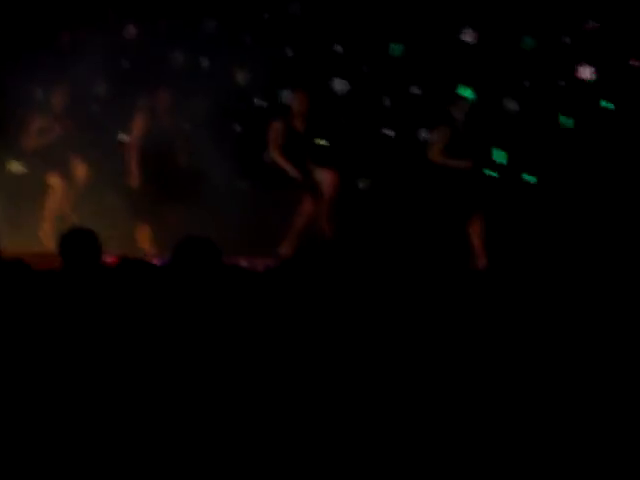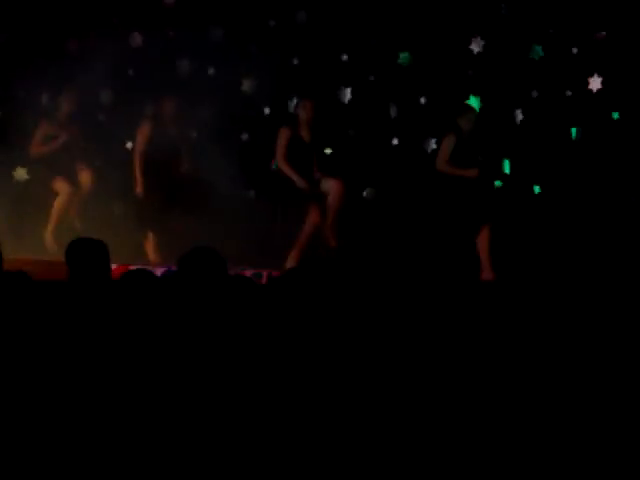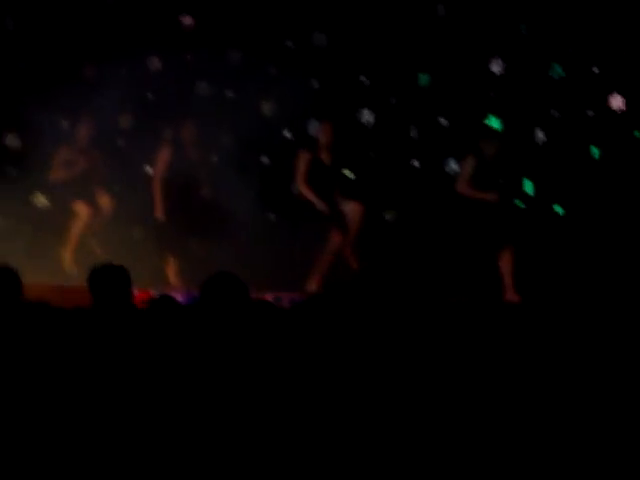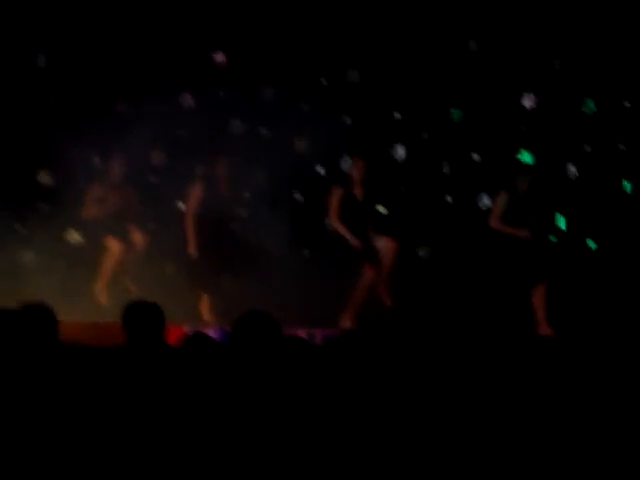
dt=0.2s
person 1, frame 1
left shoulder: (306, 125)
right shoulder: (281, 123)
right elbow: (273, 151)
left wrist: (311, 166)
right wrist: (291, 169)
left hip: (303, 170)
right hip: (284, 170)
person 1, frame 2
left shoulder: (313, 134)
right shoulder: (287, 131)
right elbow: (279, 160)
left wrist: (317, 176)
right wrist: (298, 179)
left hip: (309, 180)
right hip: (290, 179)
left ankle: (295, 256)
person 1, frame 3
left shoulder: (333, 157)
right shoulder: (307, 154)
right elbow: (300, 183)
left wrist: (338, 199)
right wrist: (318, 202)
left hip: (330, 202)
right hip: (310, 202)
left knee: (338, 235)
left ankle: (315, 281)
person 1, frame 4
left shoulder: (366, 193)
right shoulder: (340, 190)
left elbow: (368, 222)
right elbow: (333, 219)
left wrist: (371, 235)
right wrist: (351, 238)
left hip: (363, 238)
right hip: (344, 238)
left knee: (371, 270)
left ankle: (348, 318)
person 2, frame 1
left shoulder: (465, 131)
right shoulder: (446, 130)
right elbow: (433, 155)
left wrist: (473, 163)
right wrist: (459, 163)
left hip: (464, 180)
right hip: (449, 181)
left knee: (475, 216)
left ankle: (480, 258)
person 2, frame 2
left shoulder: (471, 141)
right shoulder: (452, 138)
right elbow: (440, 164)
left wrist: (479, 172)
right wrist: (465, 173)
left hip: (471, 189)
right hip: (455, 190)
left knee: (483, 225)
left ankle: (486, 269)
person 2, frame 3
left shoulder: (495, 164)
right shoulder: (472, 161)
right elbow: (460, 187)
right wrist: (485, 196)
left hip: (492, 211)
right hip: (476, 212)
left knee: (505, 247)
left ankle: (509, 291)
person 2, frame 4
left shoulder: (529, 199)
right shoulder: (506, 196)
right elbow: (493, 222)
right wrist: (518, 232)
left hip: (526, 247)
right hip: (509, 248)
left knee: (538, 282)
left ankle: (542, 325)
person 3, frame 1
left shoulder: (171, 120)
right shoulder: (144, 117)
left elbow: (178, 143)
right elbow: (134, 144)
left wrist: (180, 157)
right wrist: (135, 172)
left hip: (165, 168)
right hip: (147, 167)
right knee: (148, 201)
right ankle: (145, 235)
person 3, frame 2
left shoulder: (176, 128)
right shoulder: (149, 125)
left elbow: (181, 152)
right elbow: (138, 153)
left wrist: (184, 165)
right wrist: (139, 180)
left hip: (170, 176)
right hip: (151, 176)
right knee: (153, 208)
right ankle: (151, 243)
person 3, frame 3
left shoulder: (196, 152)
right shoulder: (169, 149)
left elbow: (200, 176)
right elbow: (158, 177)
left wrist: (204, 189)
right wrist: (159, 205)
left hip: (190, 201)
right hip: (171, 200)
right knee: (174, 232)
right ankle: (173, 268)
person 3, frame 4
left shoulder: (227, 188)
right shoulder: (201, 185)
left elbow: (228, 213)
right elbow: (190, 214)
right wrist: (192, 242)
left hip: (220, 237)
right hip: (204, 237)
right knee: (205, 269)
right ankle: (205, 305)
person 4, frame 1
left shoulder: (66, 121)
right shoulder: (41, 119)
left elbow: (71, 143)
right elbow: (28, 144)
left wrist: (73, 155)
right wrist: (51, 136)
left hip: (62, 155)
right hip: (43, 159)
left knee: (82, 171)
right knee: (60, 184)
left ankle: (66, 204)
right ankle: (46, 228)
person 4, frame 2
left shoulder: (72, 127)
right shoulder: (47, 125)
left elbow: (77, 150)
right elbow: (33, 152)
left wrist: (78, 162)
right wrist: (57, 143)
left hip: (67, 162)
right hip: (49, 165)
left knee: (87, 179)
right knee: (67, 190)
left ankle: (73, 212)
right ankle: (50, 231)
person 4, frame 3
left shoulder: (92, 153)
right shoulder: (66, 151)
left elbow: (98, 174)
right elbow: (53, 177)
left wrist: (98, 186)
right wrist: (77, 169)
left hip: (87, 187)
right hip: (69, 190)
left knee: (107, 203)
right knee: (87, 212)
left ankle: (92, 237)
right ankle: (68, 251)
person 4, frame 4
left shoulder: (125, 188)
right shoulder: (98, 187)
left elbow: (131, 209)
right elbow: (86, 213)
right wrist: (109, 205)
left hip: (119, 223)
right hip: (101, 226)
left knee: (140, 240)
right knee: (118, 247)
left ankle: (126, 274)
right ankle: (101, 285)
